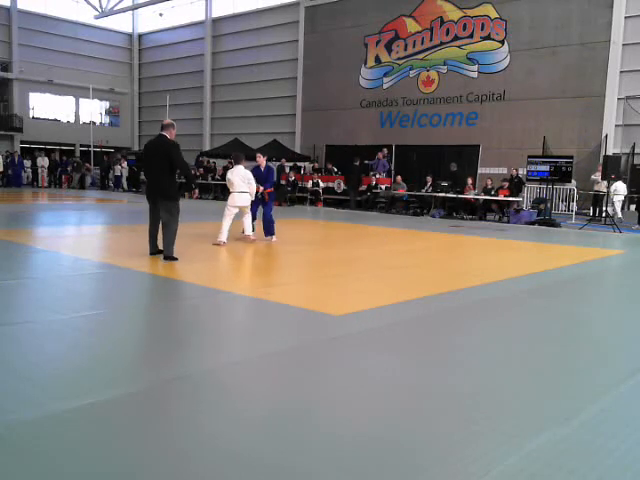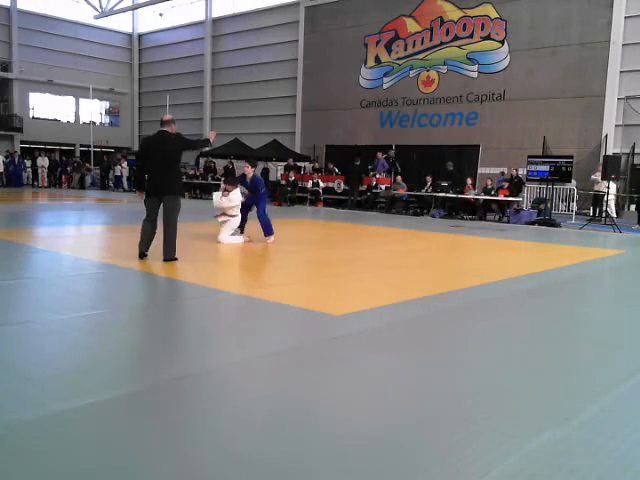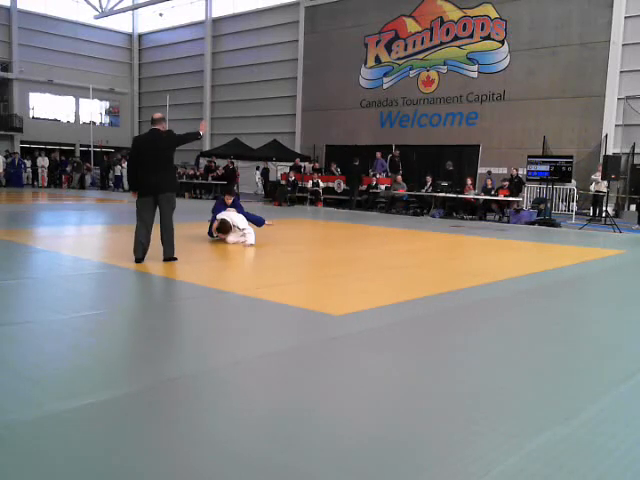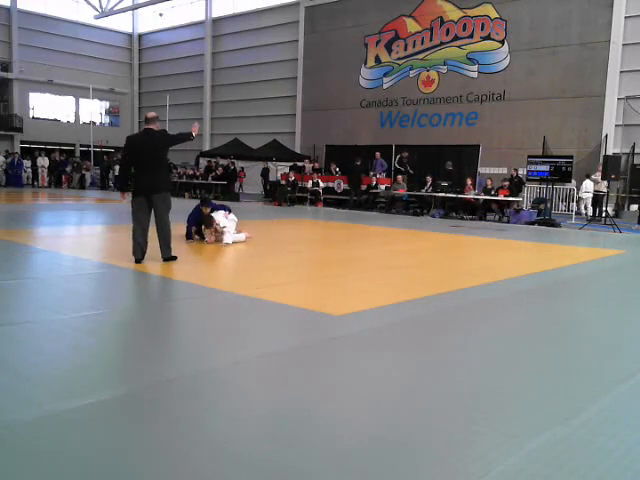
dt=0.4s
person 1, frame 1
left shoulder: (148, 145)
right shoulder: (171, 145)
left elbow: (146, 167)
right elbow: (183, 166)
right wrist: (193, 186)
left hip: (151, 189)
right hip: (167, 189)
left knee: (154, 218)
right knee: (170, 220)
left ankle: (153, 248)
right ankle: (168, 252)
person 1, frame 2
left shoulder: (147, 141)
right shoulder: (177, 139)
left elbow: (140, 165)
right elbow: (195, 144)
left wrist: (140, 187)
right wrist: (209, 140)
left hip: (153, 187)
right hip: (171, 187)
left knee: (150, 219)
right knee: (171, 221)
left ankle: (142, 250)
right ankle: (169, 254)
person 1, frame 3
left shoulder: (138, 140)
right shoulder: (168, 137)
left elbow: (132, 165)
right elbow: (185, 137)
left wrist: (134, 187)
right wrist: (200, 132)
left hip: (145, 187)
right hip: (165, 186)
left knee: (143, 221)
right knee: (167, 220)
left ankle: (139, 255)
right ankle: (168, 254)
person 1, frame 4
left shoulder: (131, 140)
right shoulder: (162, 137)
left elbow: (125, 165)
right elbow: (178, 138)
left wrist: (124, 187)
right wrist: (192, 134)
left hip: (140, 187)
right hip: (160, 187)
left knee: (140, 222)
right knee: (163, 220)
left ankle: (138, 255)
right ankle: (167, 254)
